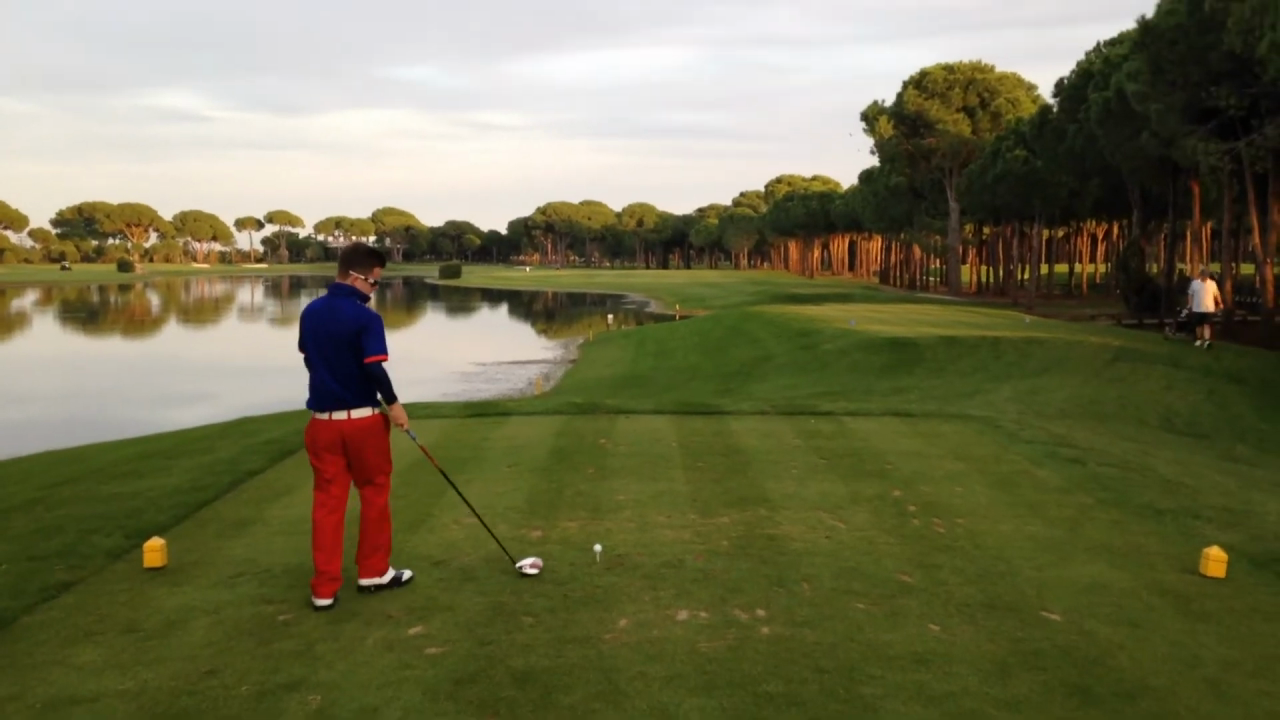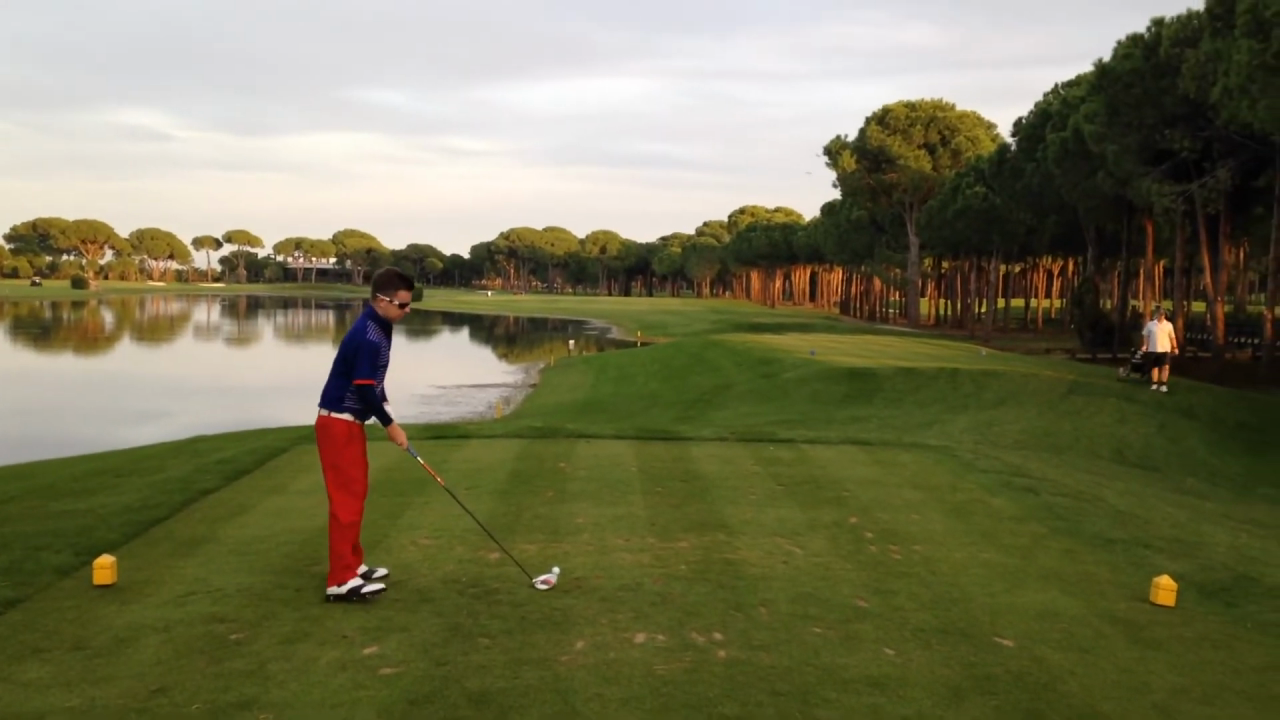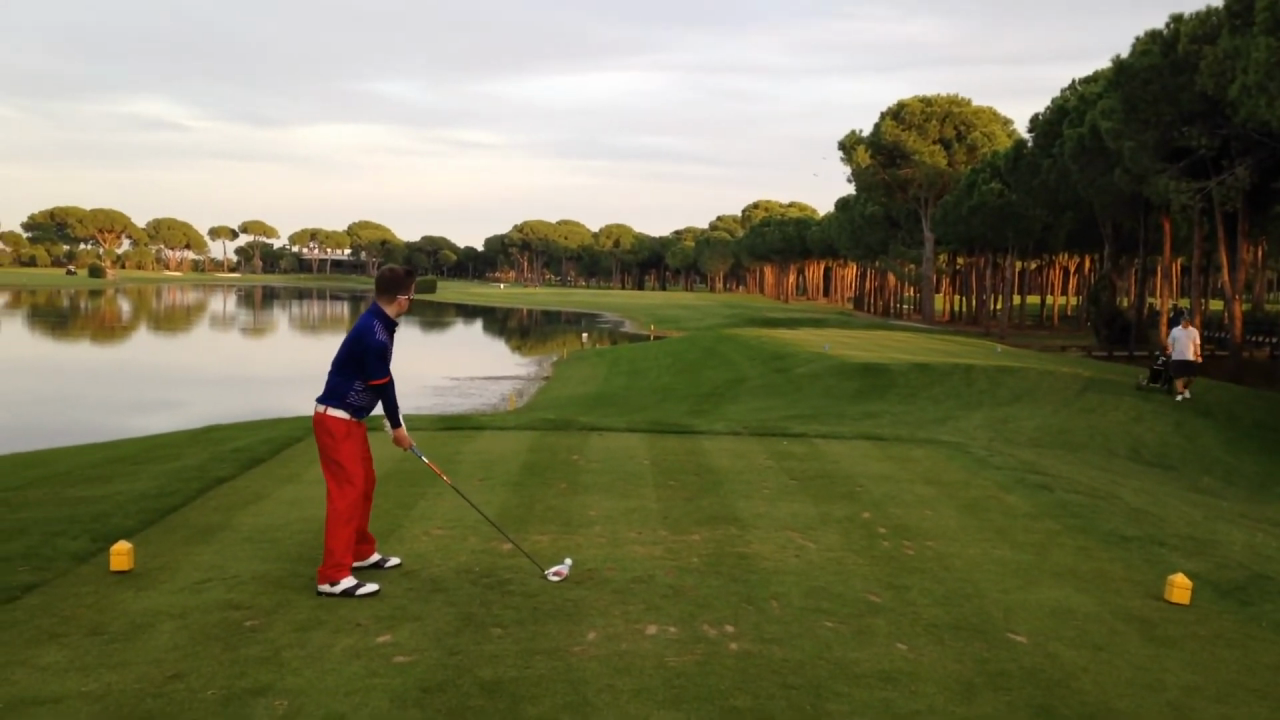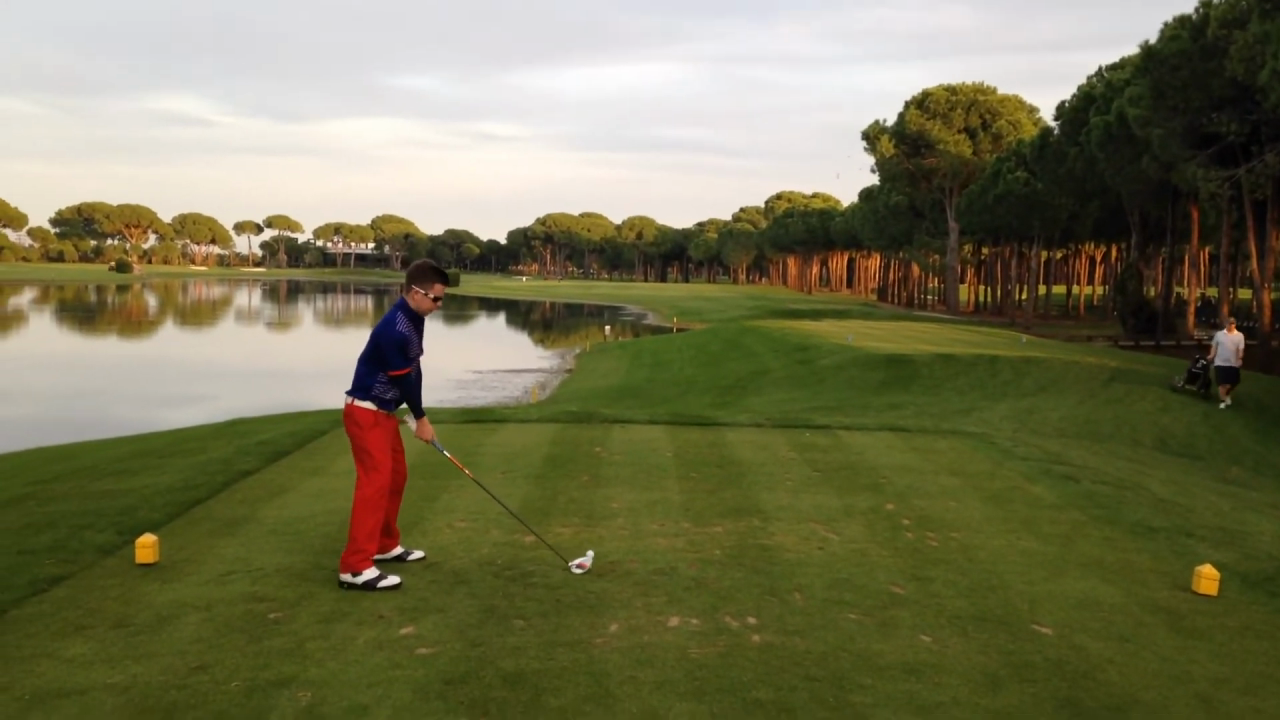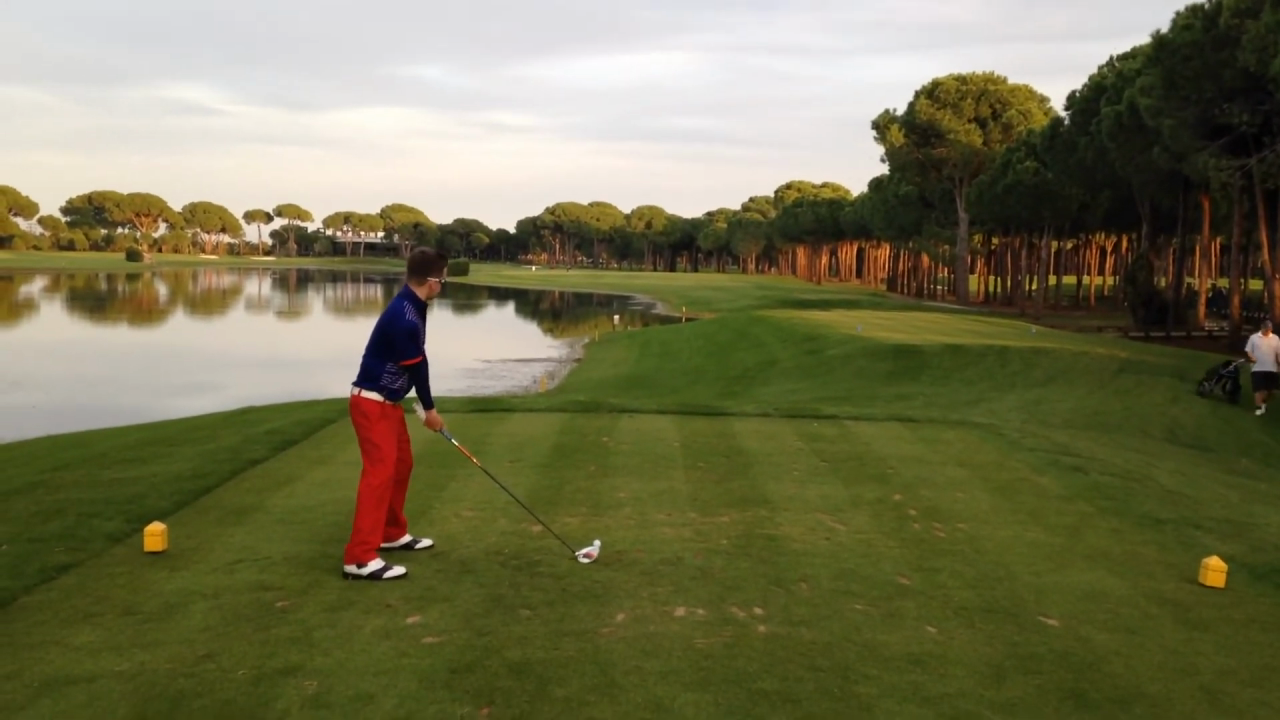
dt=1s
person 1, frame 1
left shoulder: (310, 312)
right shoulder: (366, 318)
right elbow: (374, 369)
right wrist: (394, 405)
left hip: (321, 420)
right hip: (363, 419)
left knee: (327, 501)
right knee: (374, 490)
left ankle: (324, 588)
right ankle: (374, 571)
person 1, frame 2
left shoulder: (377, 327)
right shoulder: (368, 336)
right elbow: (364, 389)
left wrist: (385, 404)
right wrist: (390, 425)
left hip: (348, 421)
right hip: (338, 423)
left knee: (355, 493)
right knee: (346, 498)
left ankle: (350, 563)
right ankle: (341, 578)
person 1, frame 3
left shoulder: (379, 324)
right shoulder: (374, 335)
left elbow: (384, 380)
right elbow: (382, 385)
left wrist: (396, 422)
right wrist: (397, 428)
left hip: (350, 418)
right hip: (336, 419)
left knee: (364, 483)
right knee: (347, 491)
left ankle: (361, 552)
right ankle: (333, 576)
person 1, frame 4
left shoulder: (413, 319)
right shoulder: (395, 328)
left elbow: (414, 370)
right elbow: (403, 377)
left wrist: (419, 416)
right wrist: (420, 420)
left hip: (384, 410)
right hip: (365, 411)
left knee: (395, 476)
right knee: (375, 479)
left ankle: (384, 545)
right ankle: (356, 566)
person 1, frame 5
left shoulder: (413, 308)
right shoulder: (403, 317)
left elbow: (418, 361)
right elbow: (415, 366)
left wrist: (426, 406)
right wrist: (430, 410)
left hip: (388, 401)
right hip: (371, 402)
left knee: (401, 464)
right knee: (380, 470)
left ankle: (392, 533)
right ankle: (361, 557)
